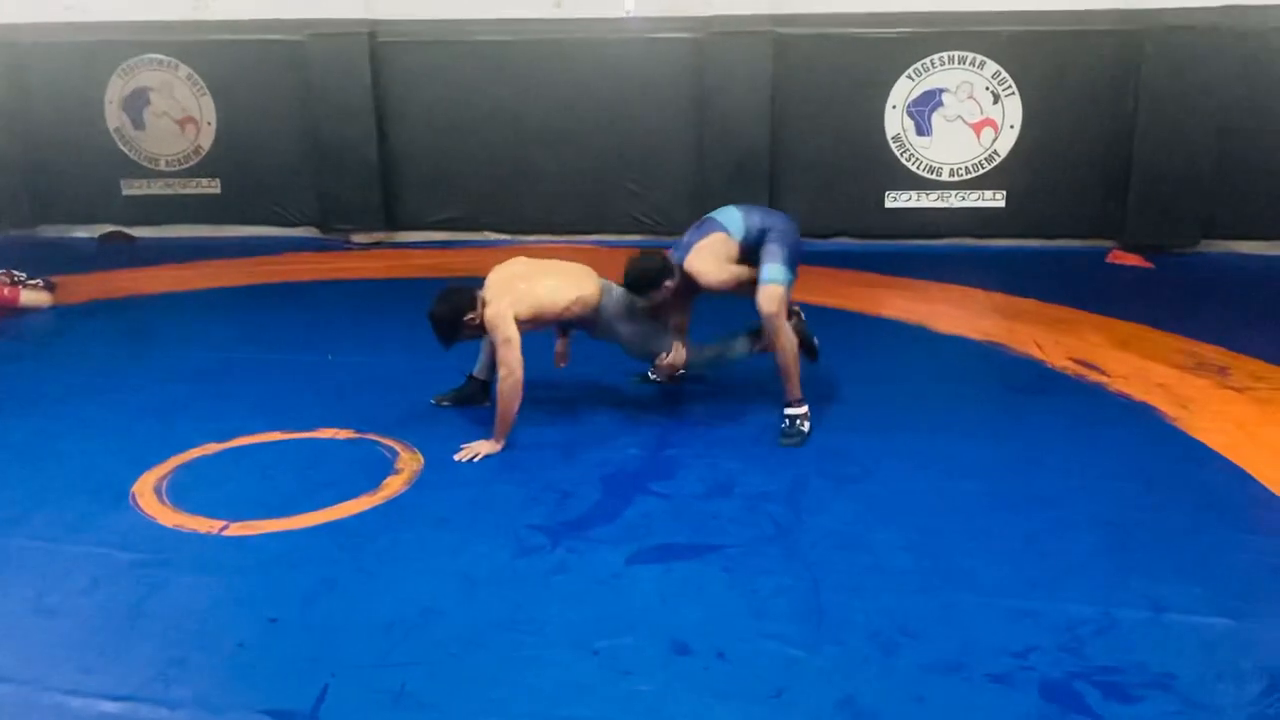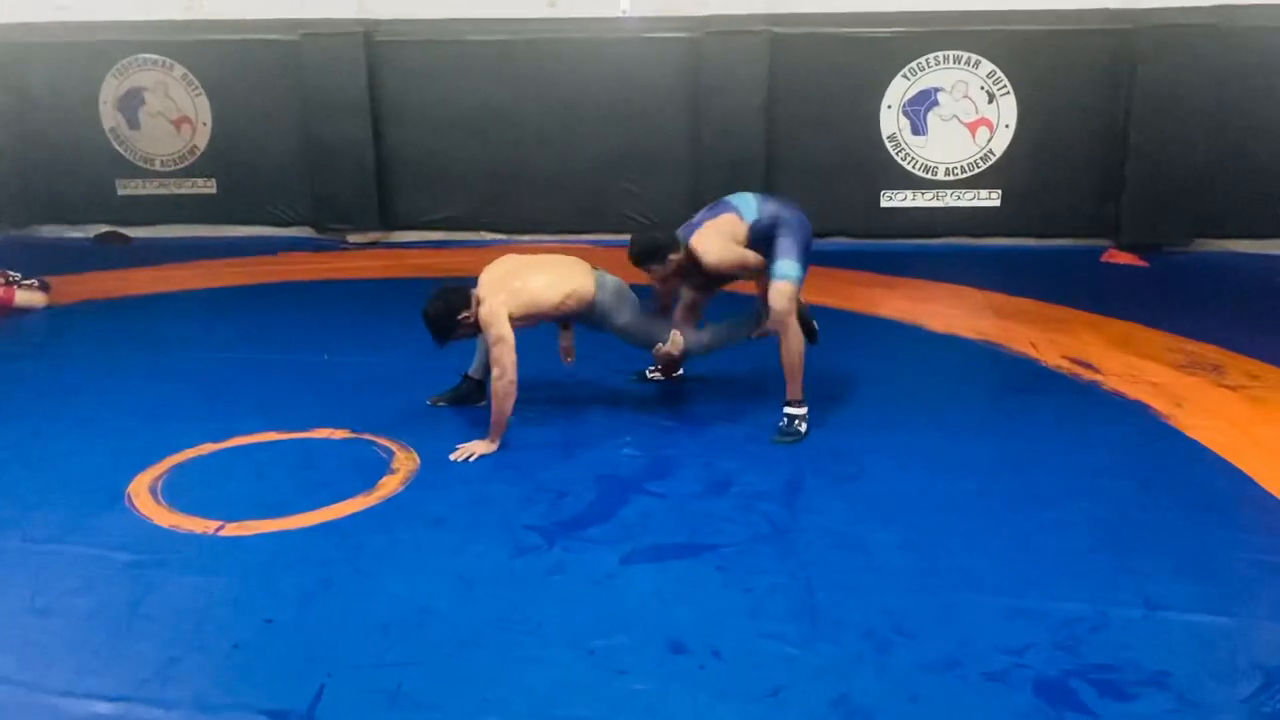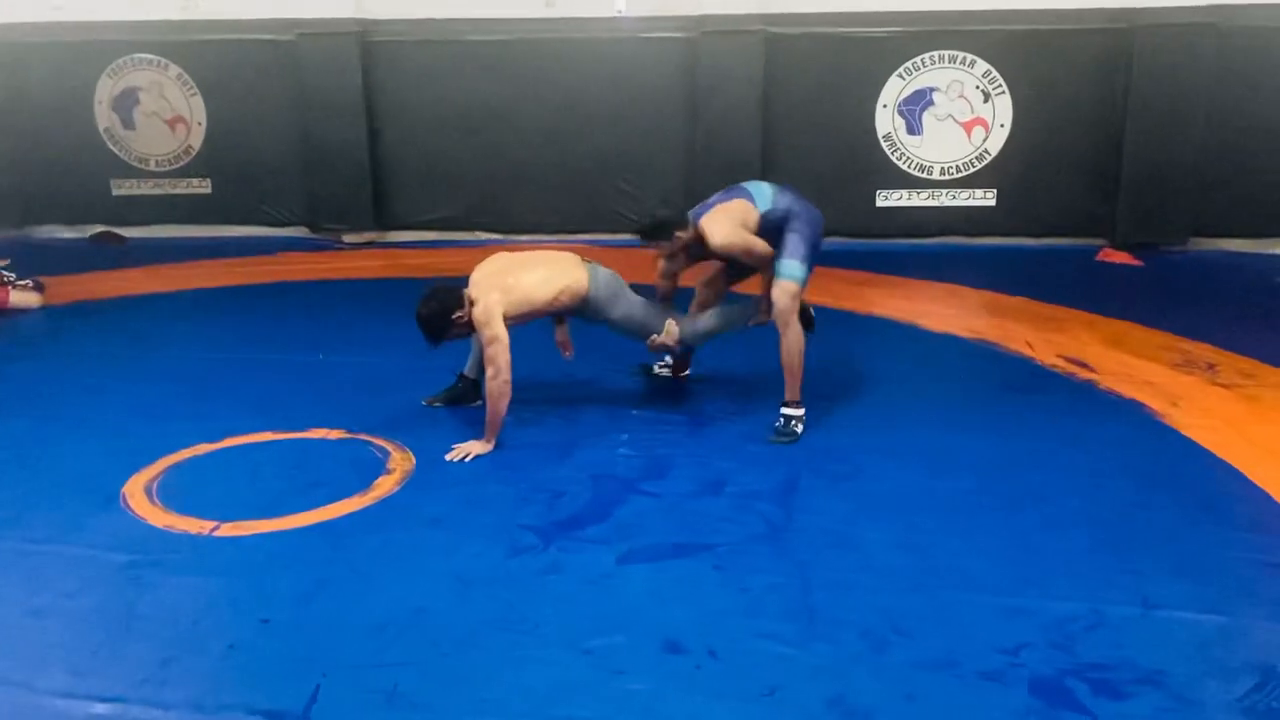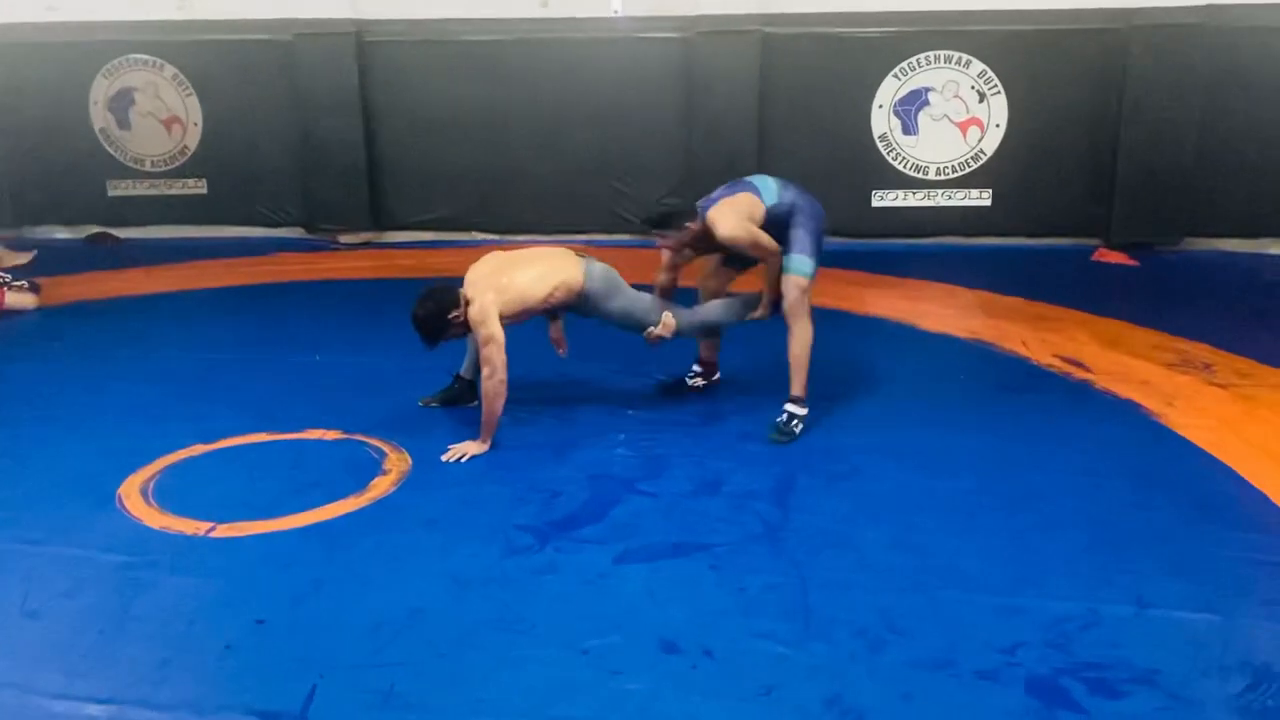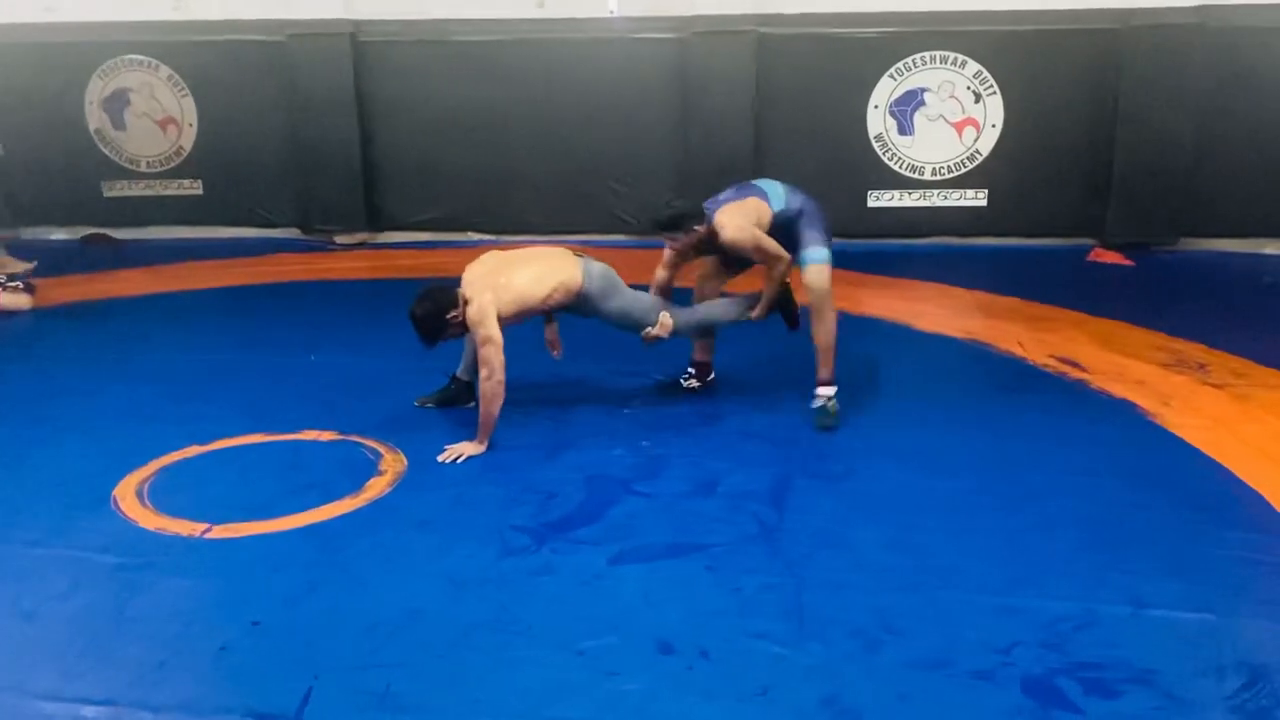
dt=0.1s
person 1, frame 1
left shoulder: (496, 313)
right shoulder: (498, 276)
left elbow: (510, 377)
left wrist: (499, 440)
right wrist: (562, 336)
left hip: (605, 311)
right hip: (592, 284)
left knee: (684, 362)
left ankle: (767, 339)
right ankle: (477, 387)
person 1, frame 2
left shoulder: (488, 310)
right shoulder: (491, 271)
left elbow: (505, 378)
left wrist: (492, 440)
right wrist: (565, 329)
left hip: (600, 299)
right hip: (585, 274)
left knee: (683, 345)
left ankle: (767, 321)
right ankle: (471, 386)
person 1, frame 3
left shoulder: (483, 312)
right shoulder: (482, 272)
left elbow: (500, 378)
left wrist: (487, 441)
right wrist: (560, 324)
left hip: (595, 295)
right hip: (578, 268)
left knee: (687, 332)
right ankle: (468, 386)
person 1, frame 4
left shoulder: (479, 311)
right shoulder: (477, 271)
left elbow: (495, 377)
left wrist: (483, 441)
right wrist: (554, 320)
left hip: (590, 288)
right hip: (574, 262)
left knee: (683, 322)
left ankle: (764, 302)
right ankle: (463, 386)
person 1, frame 5
left shoulder: (477, 311)
right shoulder: (474, 271)
left elbow: (493, 379)
left wrist: (480, 442)
right wrist: (550, 323)
left hip: (590, 288)
right hip: (574, 263)
left knee: (681, 320)
left ankle: (766, 304)
right ankle: (460, 388)
person 2, frame 1
left shoulder: (708, 275)
right shoulder: (668, 267)
left elbow: (757, 278)
right elbow: (671, 315)
left hip: (773, 231)
right hip: (739, 223)
left knee: (771, 311)
right knee: (678, 308)
left ankle: (797, 407)
right ankle: (677, 366)
person 2, frame 2
left shoulder: (711, 256)
right shoulder: (674, 252)
left elbow: (761, 265)
right elbow: (664, 300)
left wrist: (766, 312)
left hip: (785, 223)
right hip: (748, 221)
left knee: (781, 308)
right knee: (691, 296)
left ankle: (796, 407)
right ankle: (671, 366)
person 2, frame 3
left shoulder: (719, 238)
right shoulder: (679, 245)
left elbow: (769, 258)
right elbow: (665, 285)
left wrist: (766, 303)
left hip: (796, 216)
right hip: (762, 226)
left knee: (784, 307)
right knee: (708, 291)
left ankle: (793, 407)
right ankle: (682, 360)
person 2, frame 4
left shoulder: (726, 230)
right shoulder: (687, 237)
left elbow: (774, 254)
right elbow: (666, 276)
left wrist: (766, 300)
left hip: (798, 212)
right hip: (764, 219)
left knee: (794, 301)
right knee: (710, 284)
left ankle: (797, 404)
right ankle: (707, 368)
person 2, frame 5
left shoulder: (732, 234)
right shoulder: (691, 234)
left elbow: (782, 259)
right elbow: (665, 270)
left wrist: (764, 302)
left hip: (798, 213)
right hip: (759, 205)
left knee: (818, 287)
right knee: (705, 283)
left ankle: (825, 387)
right ankle: (701, 370)
